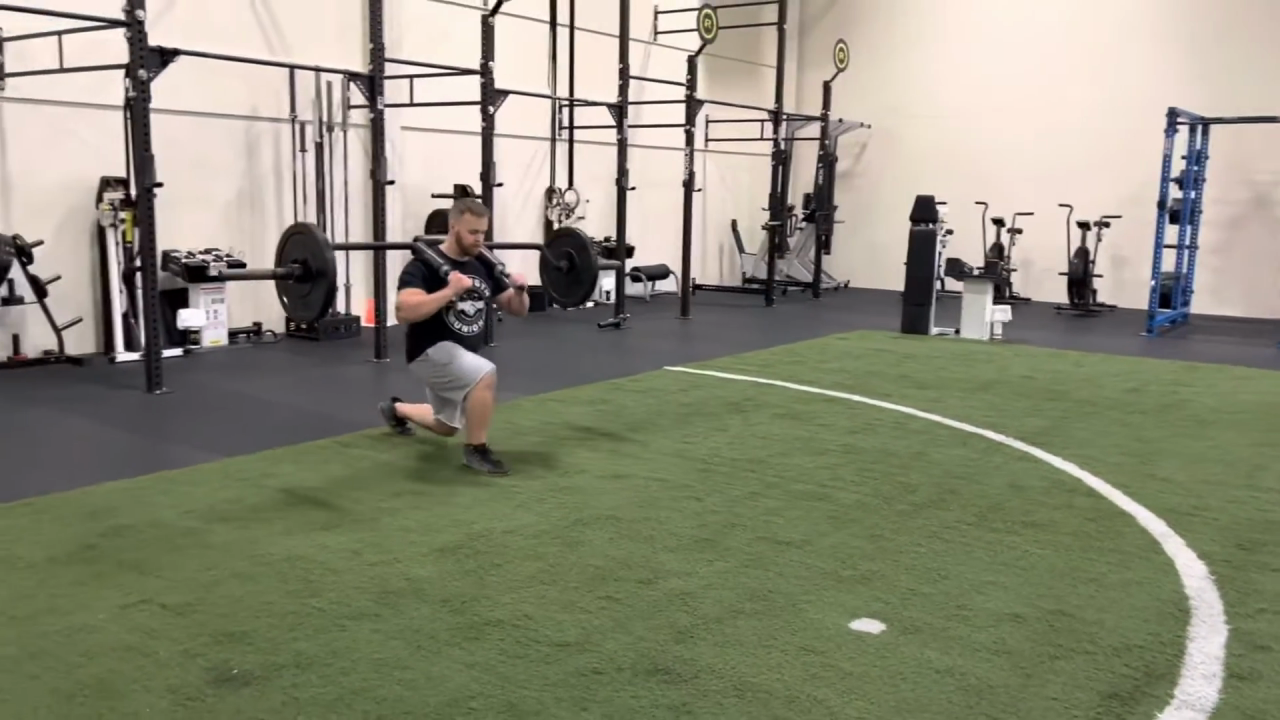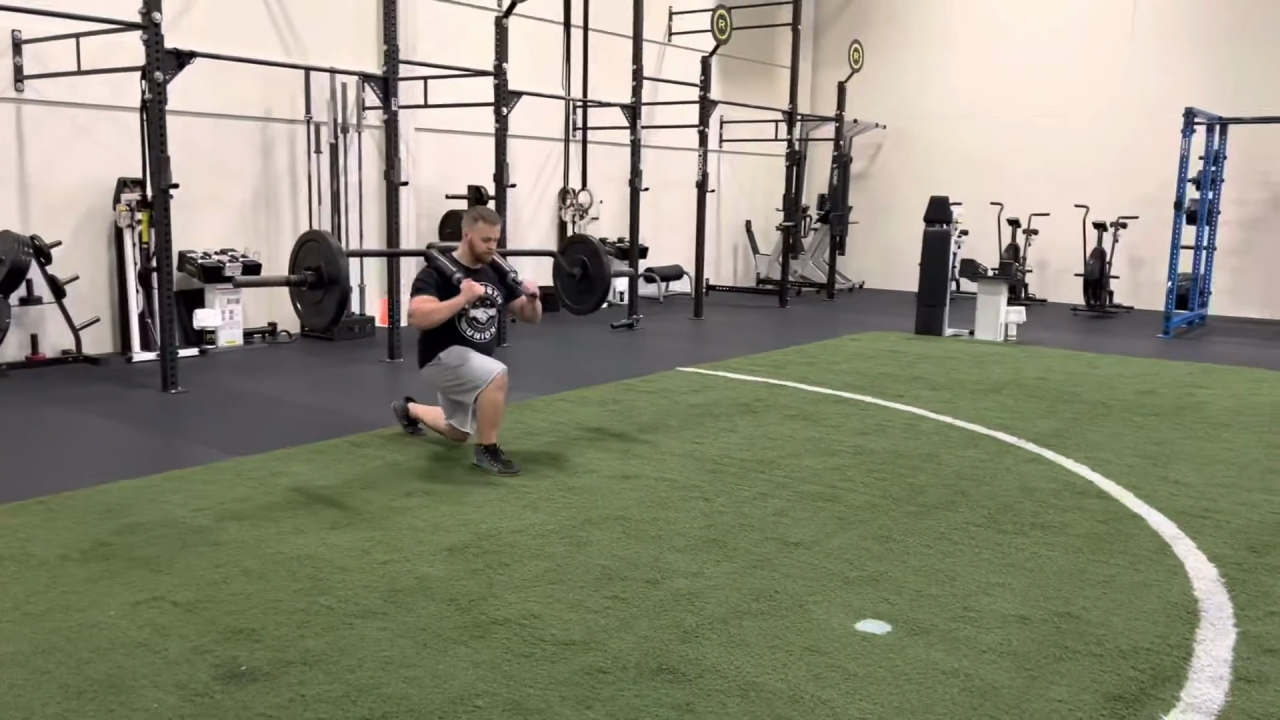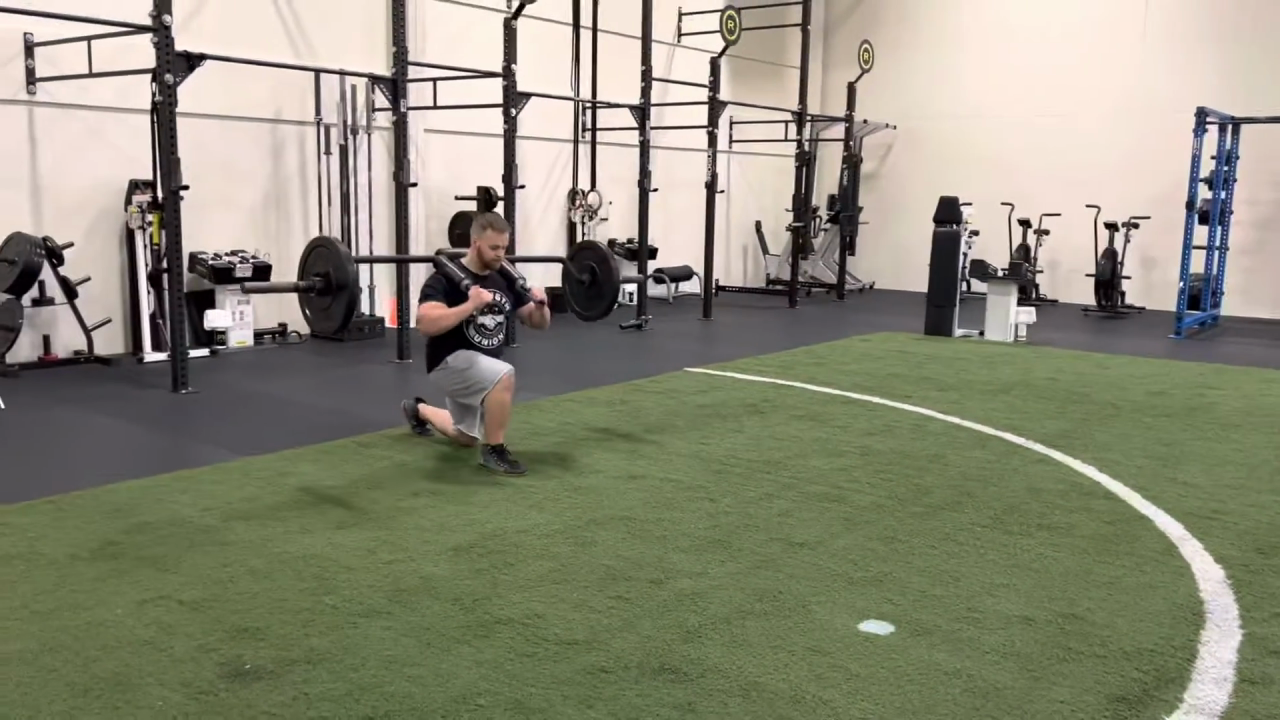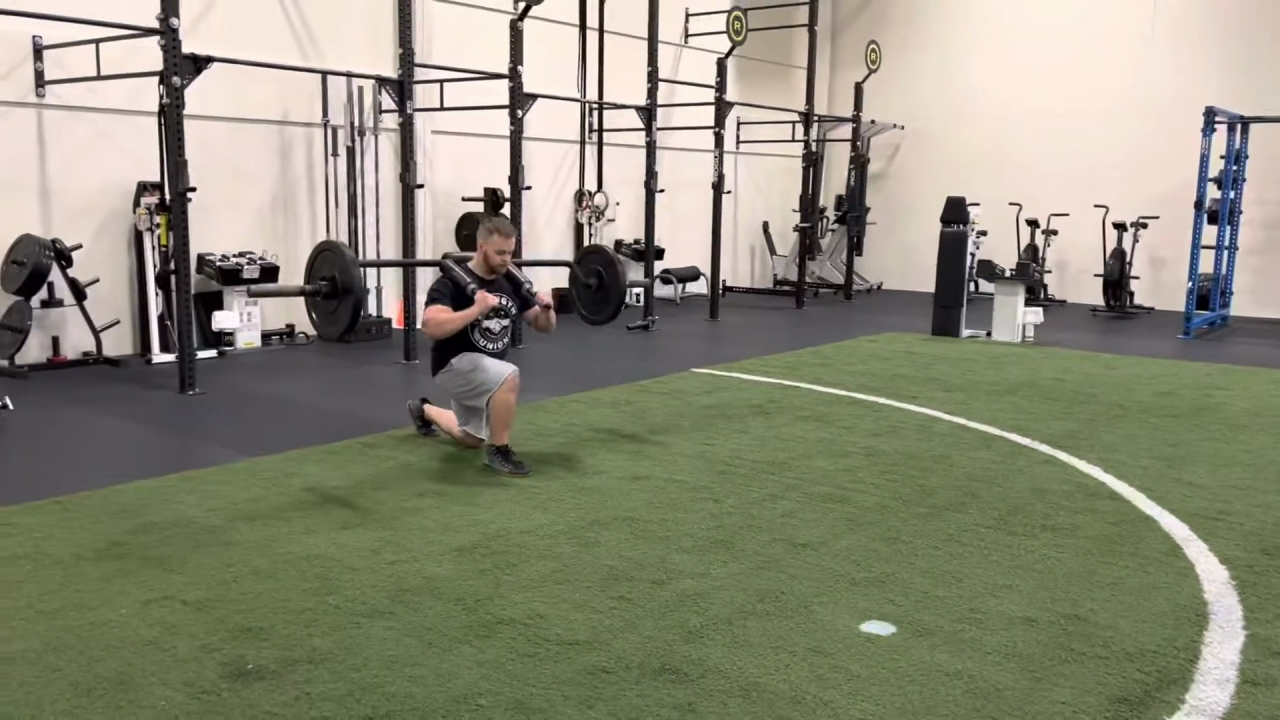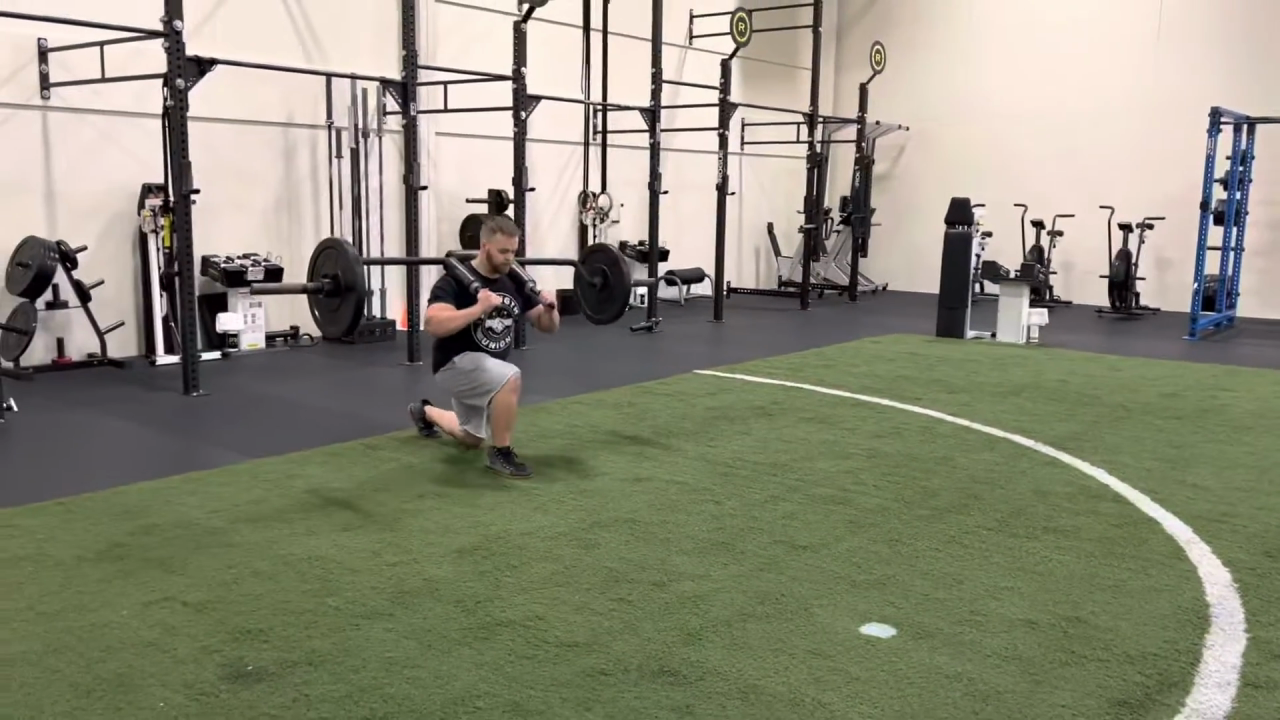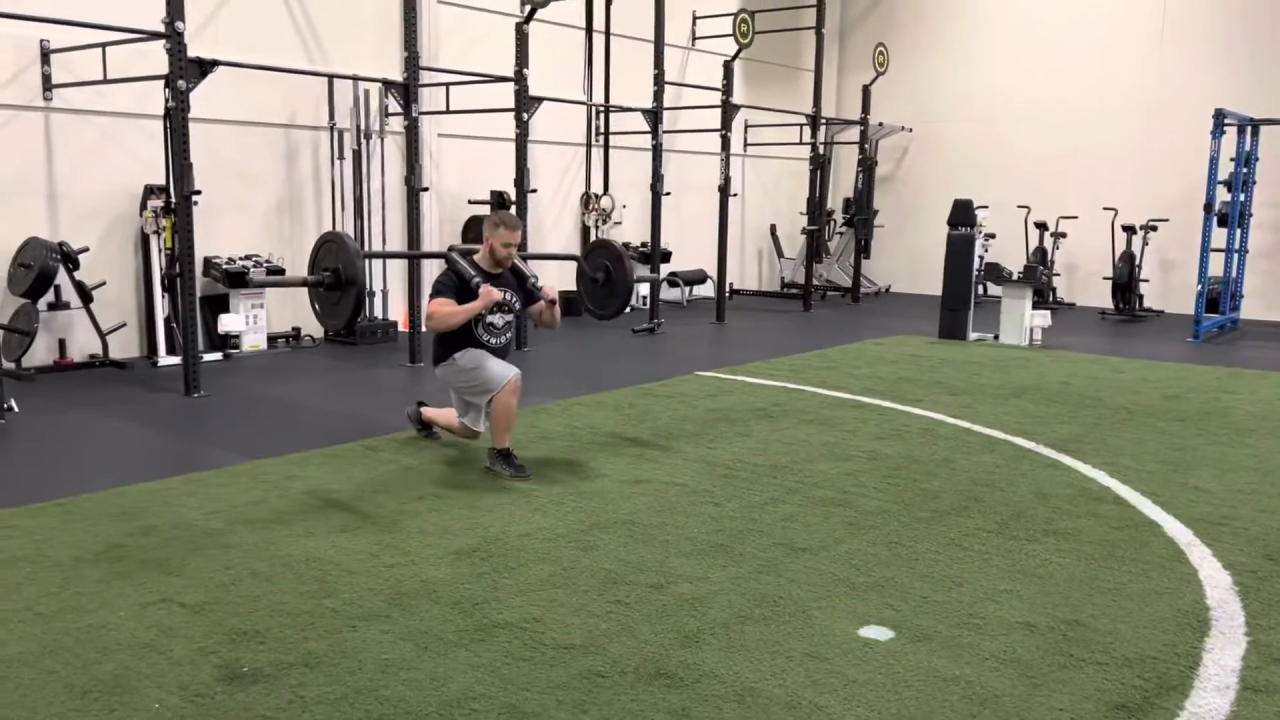
dt=0.1s
person 1, frame 1
left shoulder: (483, 266)
right shoulder: (424, 266)
left elbow: (518, 310)
right elbow: (404, 312)
left wrist: (520, 290)
right wrist: (450, 291)
left hip: (461, 354)
right hip: (431, 351)
left knee: (448, 426)
right knee: (485, 375)
left ankle: (395, 409)
right ankle: (476, 449)
person 1, frame 2
left shoulder: (496, 273)
right shoulder: (437, 274)
left elbow: (530, 317)
right elbow: (417, 318)
left wrist: (532, 298)
right wrist: (464, 298)
left hip: (473, 362)
right hip: (442, 357)
left knee: (459, 433)
right knee: (497, 375)
left ankle: (408, 409)
right ankle: (486, 450)
person 1, frame 3
left shoulder: (505, 279)
right shoulder: (445, 279)
left elbow: (539, 323)
right elbow: (425, 324)
left wrist: (540, 304)
right wrist: (472, 305)
left hip: (480, 366)
right hip: (449, 362)
left knee: (466, 438)
right knee: (504, 377)
left ankle: (417, 410)
right ankle: (494, 450)
person 1, frame 4
left shoulder: (511, 283)
right shoulder: (452, 284)
left elbow: (545, 327)
right elbow: (431, 328)
left wrist: (547, 308)
right wrist: (478, 309)
left hip: (483, 368)
right hip: (454, 364)
left knee: (472, 439)
right knee: (508, 377)
left ankle: (422, 409)
right ankle: (498, 451)
person 1, frame 5
left shoulder: (515, 283)
right shoulder: (455, 282)
left elbow: (549, 327)
right elbow: (433, 326)
left wrist: (550, 308)
right wrist: (480, 308)
left hip: (484, 368)
right hip: (455, 363)
left knee: (472, 438)
right knee: (510, 379)
left ankle: (424, 411)
right ankle: (500, 453)
person 1, frame 6
left shoulder: (516, 278)
right shoulder: (457, 277)
left elbow: (548, 322)
right elbow: (433, 321)
left wrist: (551, 303)
right wrist: (481, 302)
left hip: (486, 358)
right hip: (457, 356)
left knee: (471, 429)
right knee: (510, 381)
left ankle: (421, 414)
right ankle: (500, 454)
